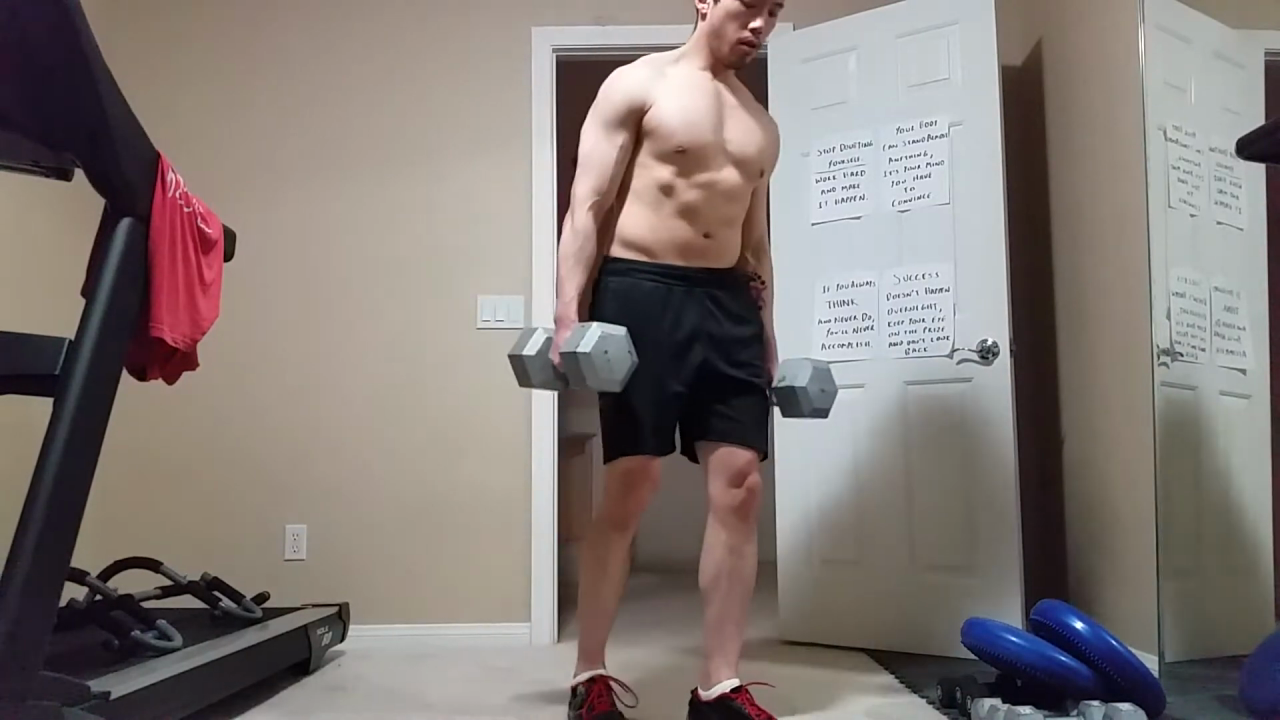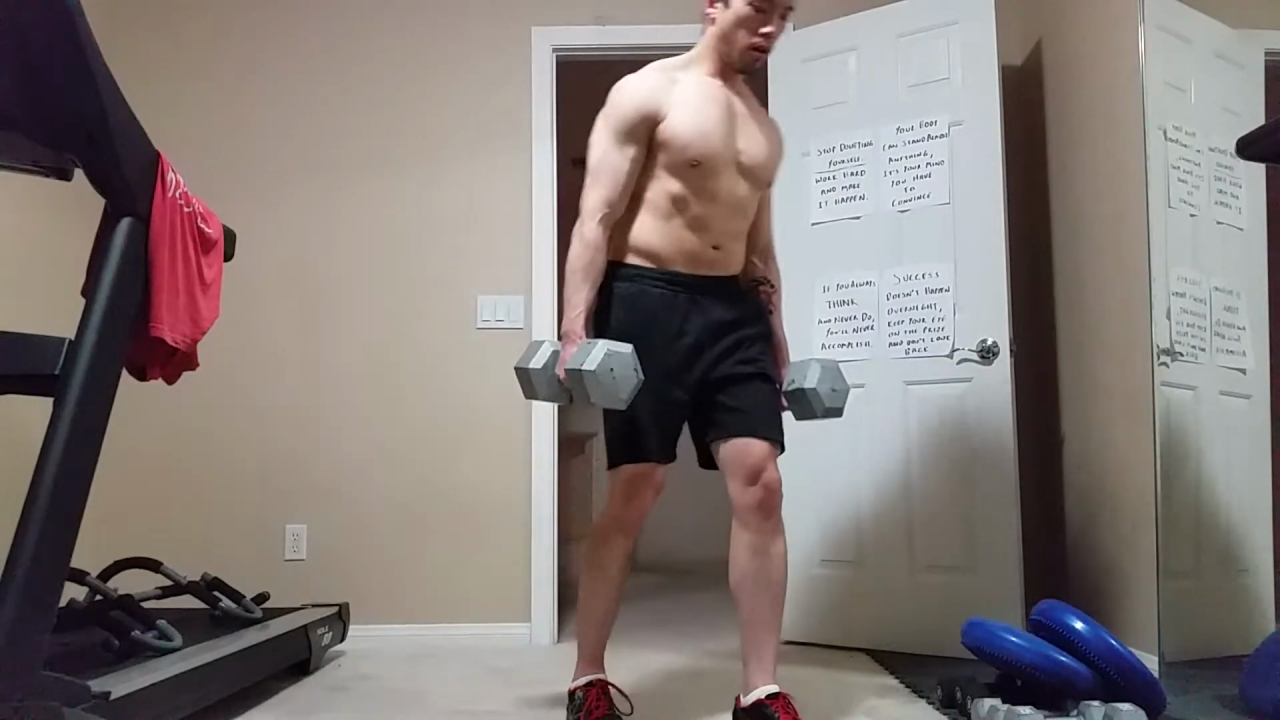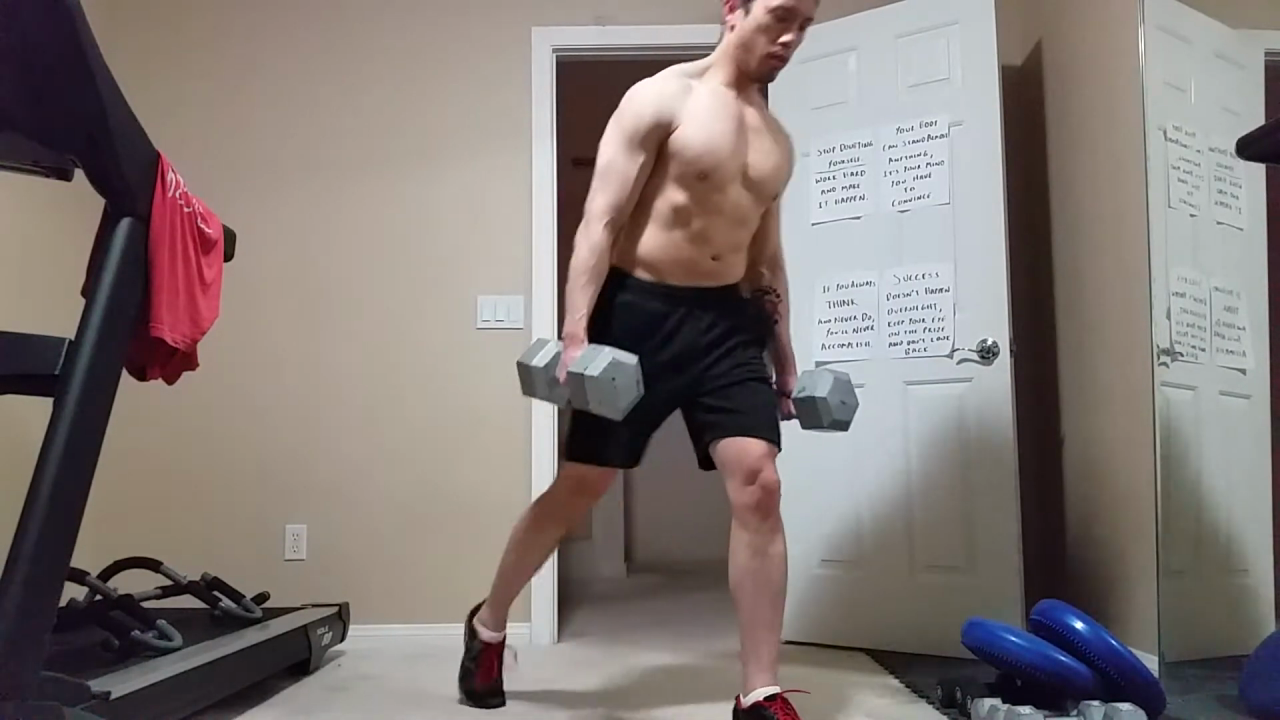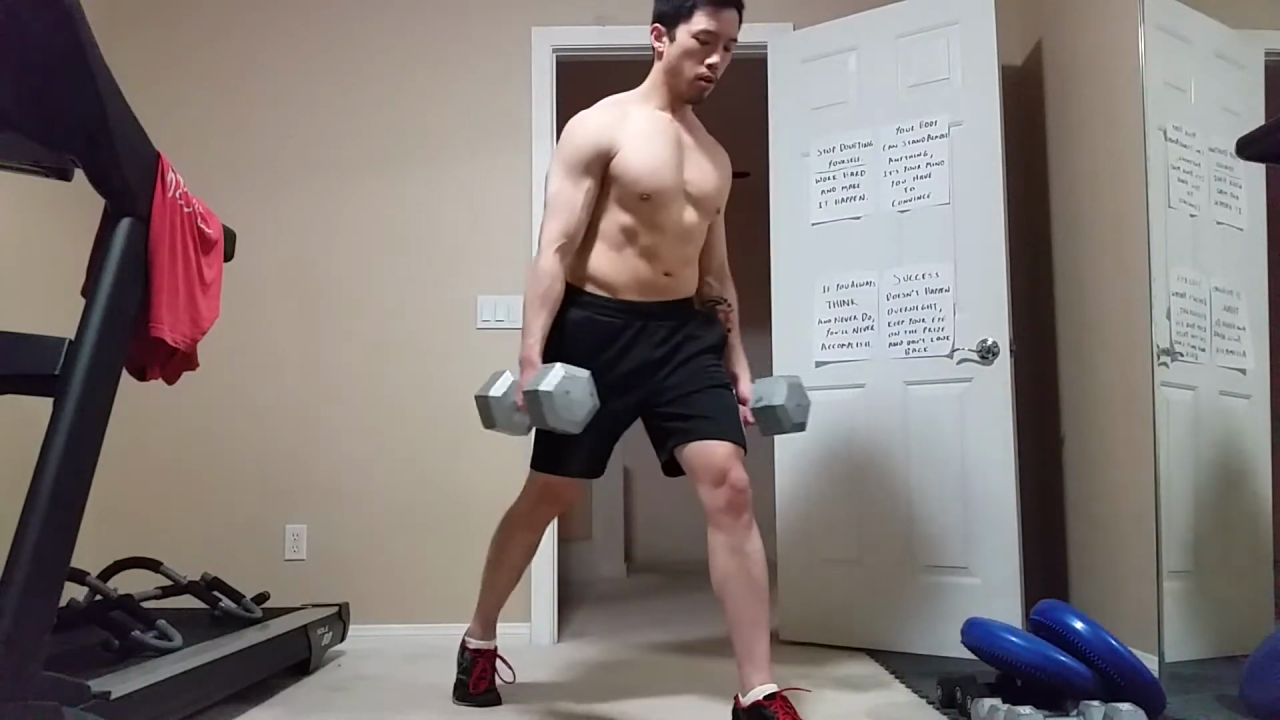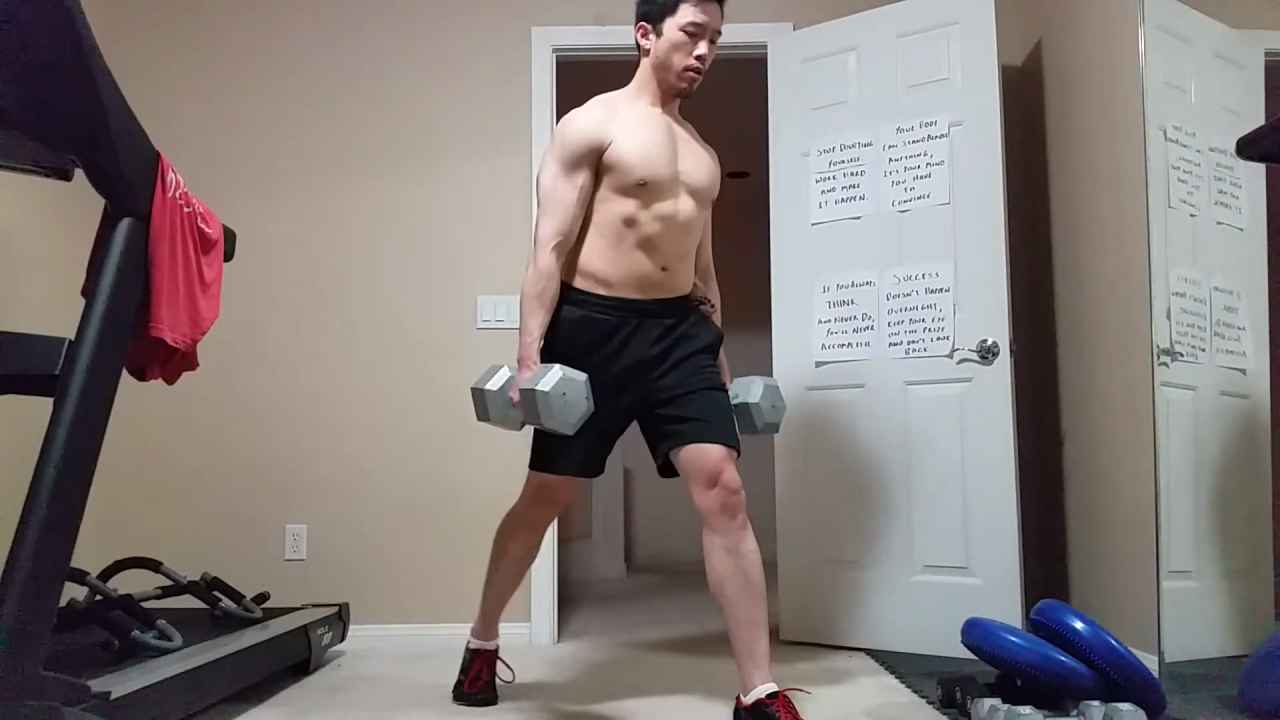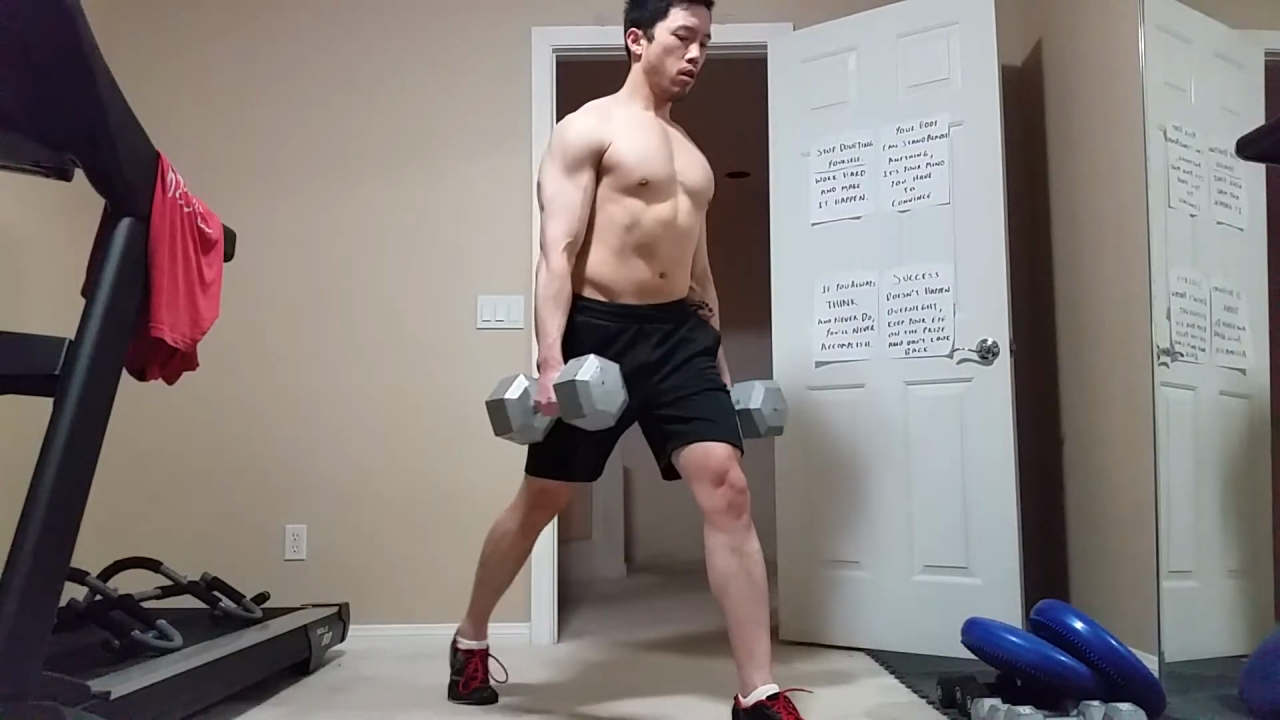
dt=0.4s
person 1, frame 1
left shoulder: (760, 122)
right shoulder: (637, 84)
right elbow: (587, 207)
left wrist: (767, 340)
right wrist: (568, 311)
left hip: (727, 303)
right hip: (640, 293)
left knee: (740, 490)
right knee: (629, 489)
person 1, frame 2
left shoulder: (763, 126)
right shoulder: (647, 93)
right elbow: (596, 217)
left wrist: (779, 344)
right wrist: (574, 326)
left hip: (733, 311)
right hip: (648, 302)
left knee: (760, 486)
right knee: (632, 495)
person 1, frame 3
left shoulder: (776, 140)
right shoulder: (660, 99)
right elbow: (600, 221)
left wrist: (784, 358)
right wrist: (575, 331)
left hip: (729, 320)
right hip: (641, 310)
left knee: (758, 487)
right knee: (581, 486)
right ankle: (489, 623)
person 1, frame 4
left shoulder: (715, 156)
right shoulder: (600, 128)
right elbow: (555, 249)
left wrist: (739, 368)
right wrist: (532, 355)
left hip: (684, 333)
right hip: (598, 329)
left knee: (731, 491)
right knee: (545, 495)
right ankle: (479, 642)
person 1, frame 5
left shoulder: (703, 154)
right shoulder: (591, 125)
right elbow: (551, 246)
left wrist: (721, 363)
right wrist: (529, 352)
left hip: (680, 333)
right hip: (595, 328)
left knee: (724, 495)
right knee: (545, 497)
right ankle: (483, 641)
person 1, frame 6
left shoulder: (693, 154)
right shoulder: (587, 130)
right elbow: (558, 251)
left wrist: (720, 365)
right wrist: (551, 358)
left hip: (679, 335)
right hip: (598, 331)
left knee: (729, 495)
right knee: (541, 500)
right ankle: (470, 638)
